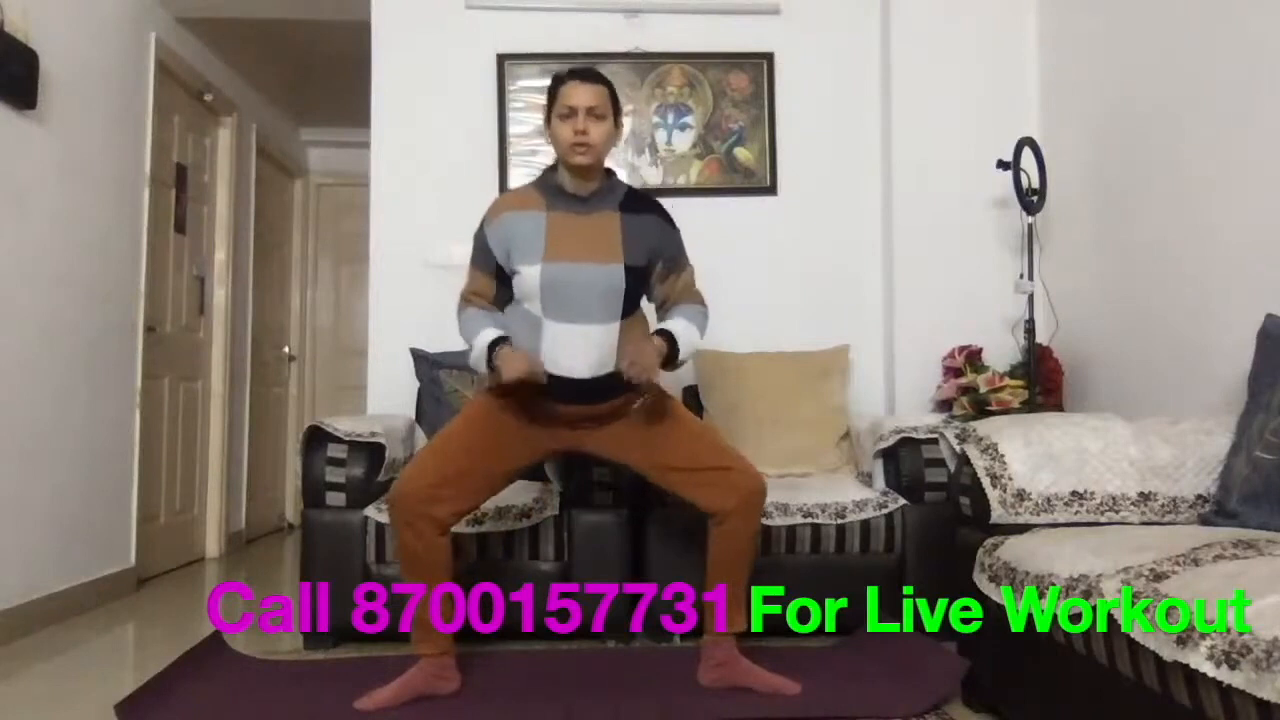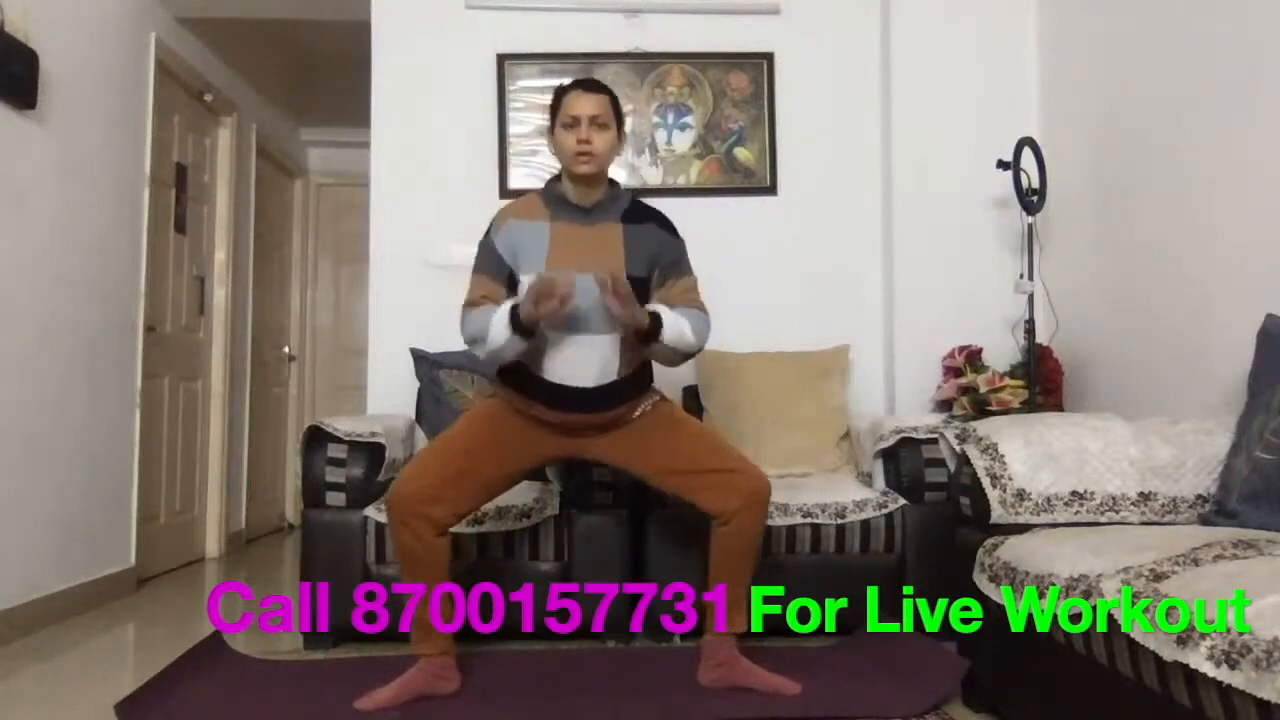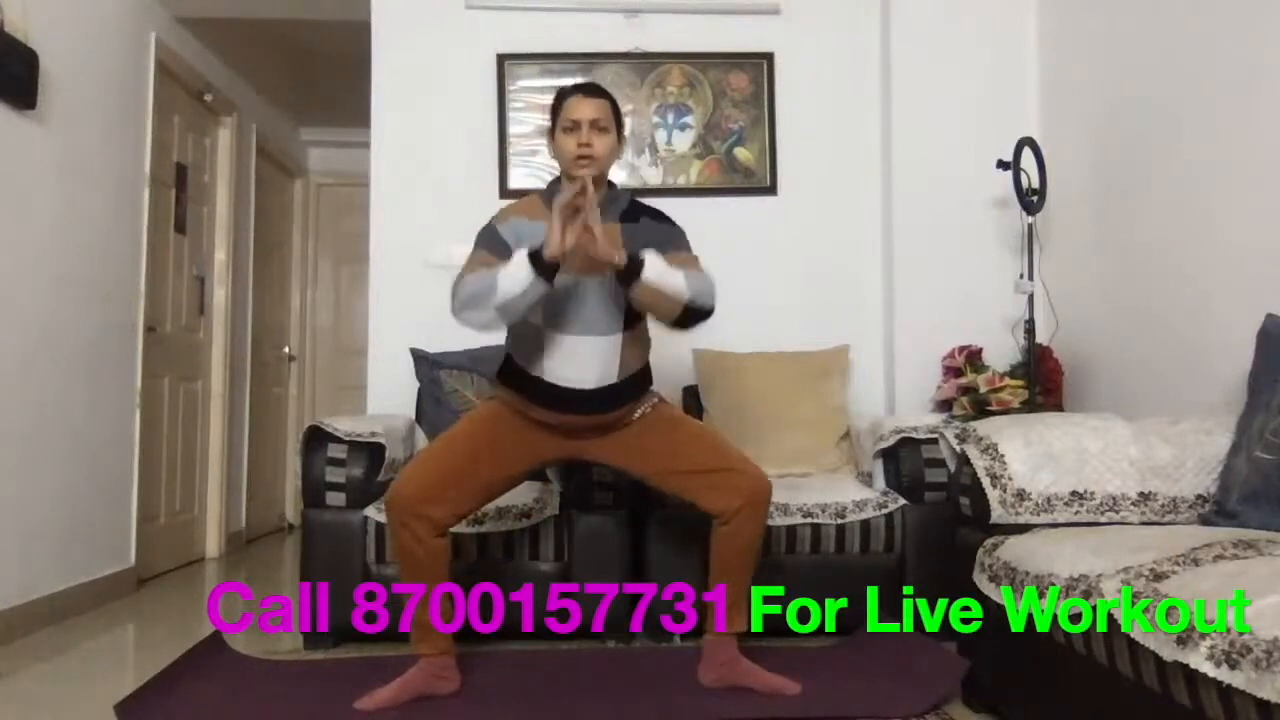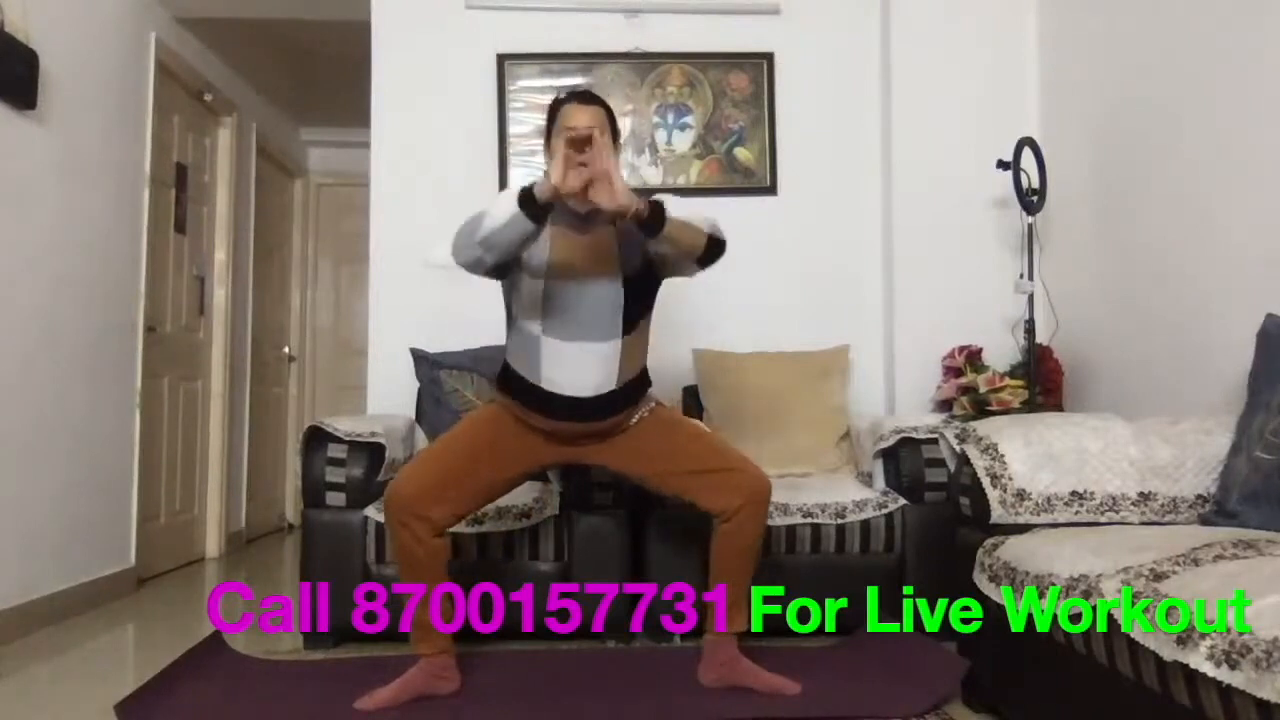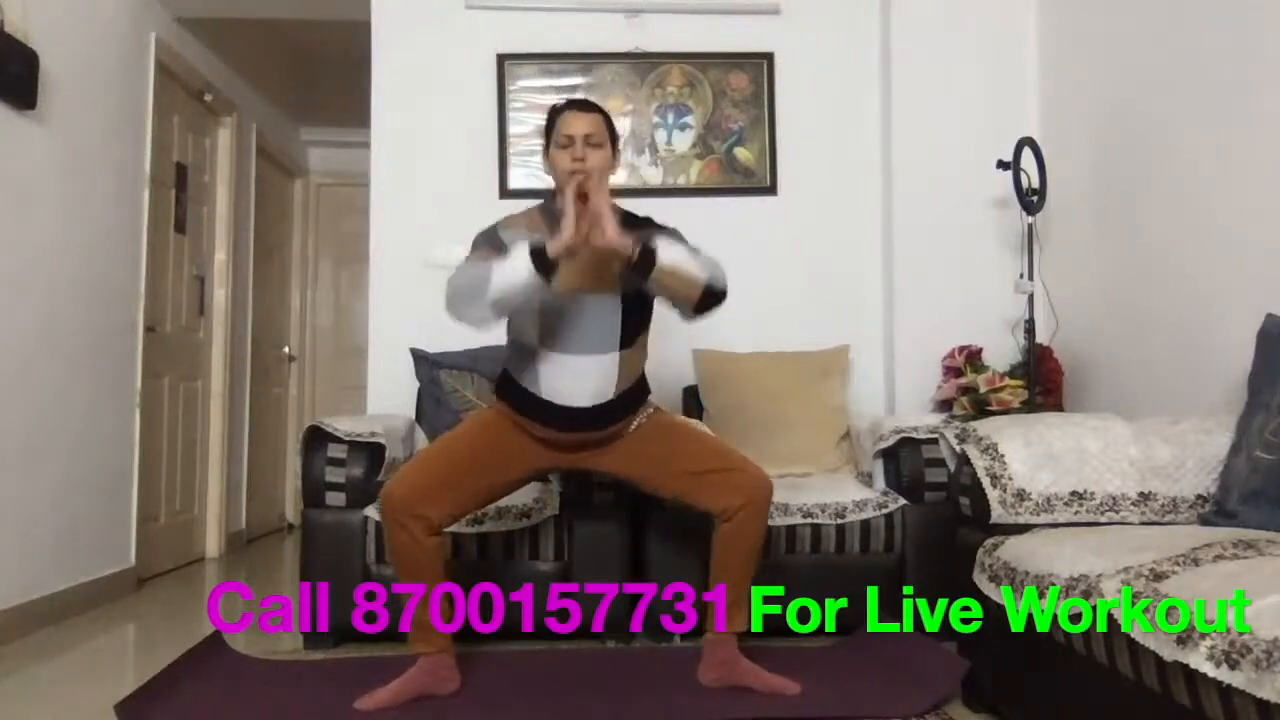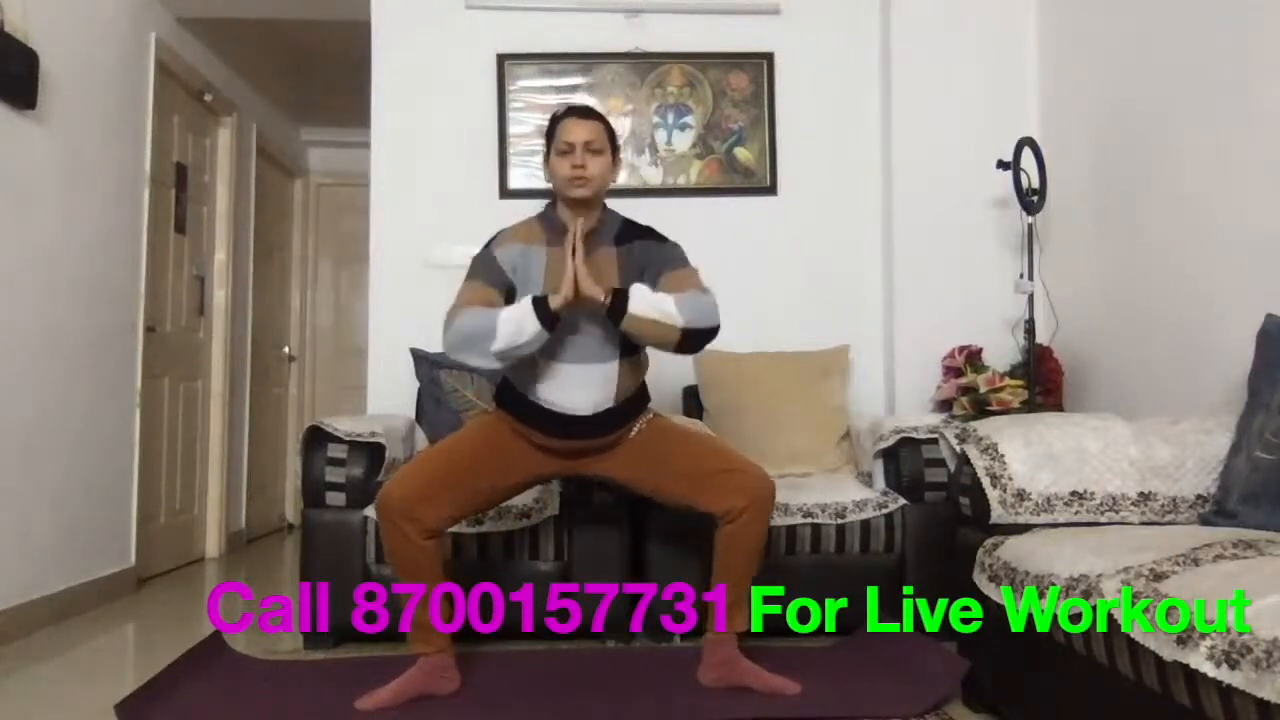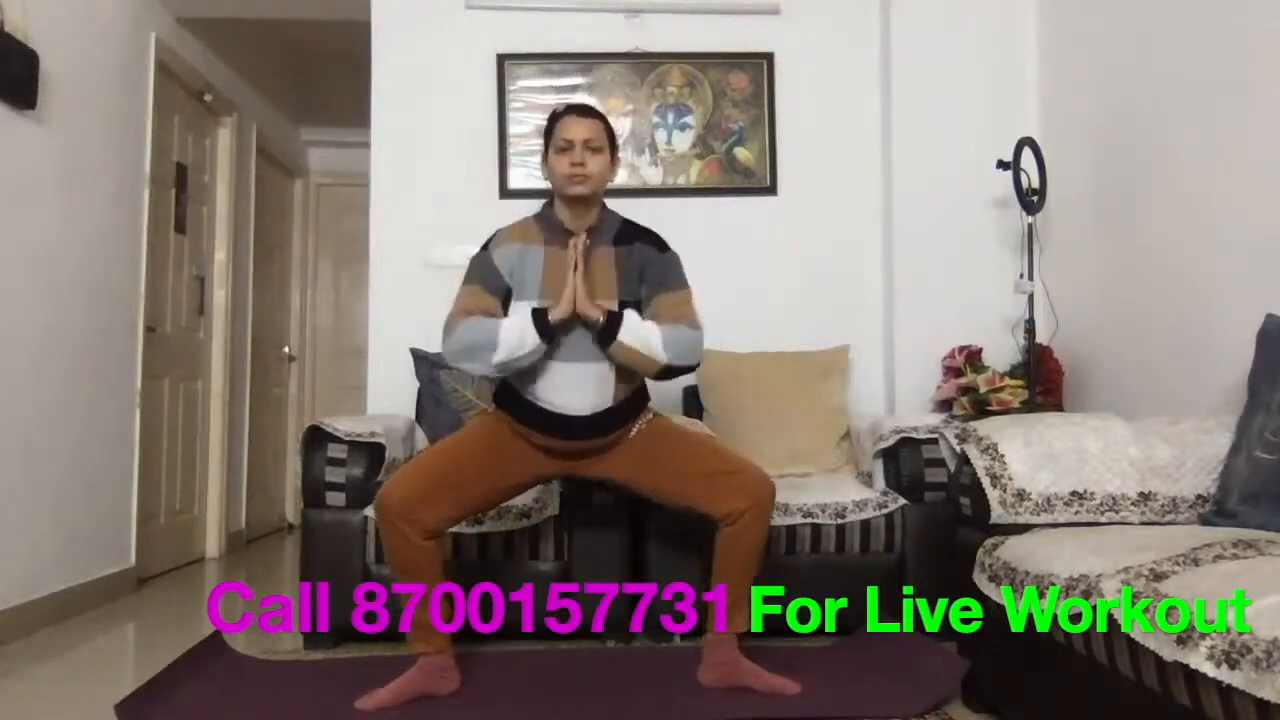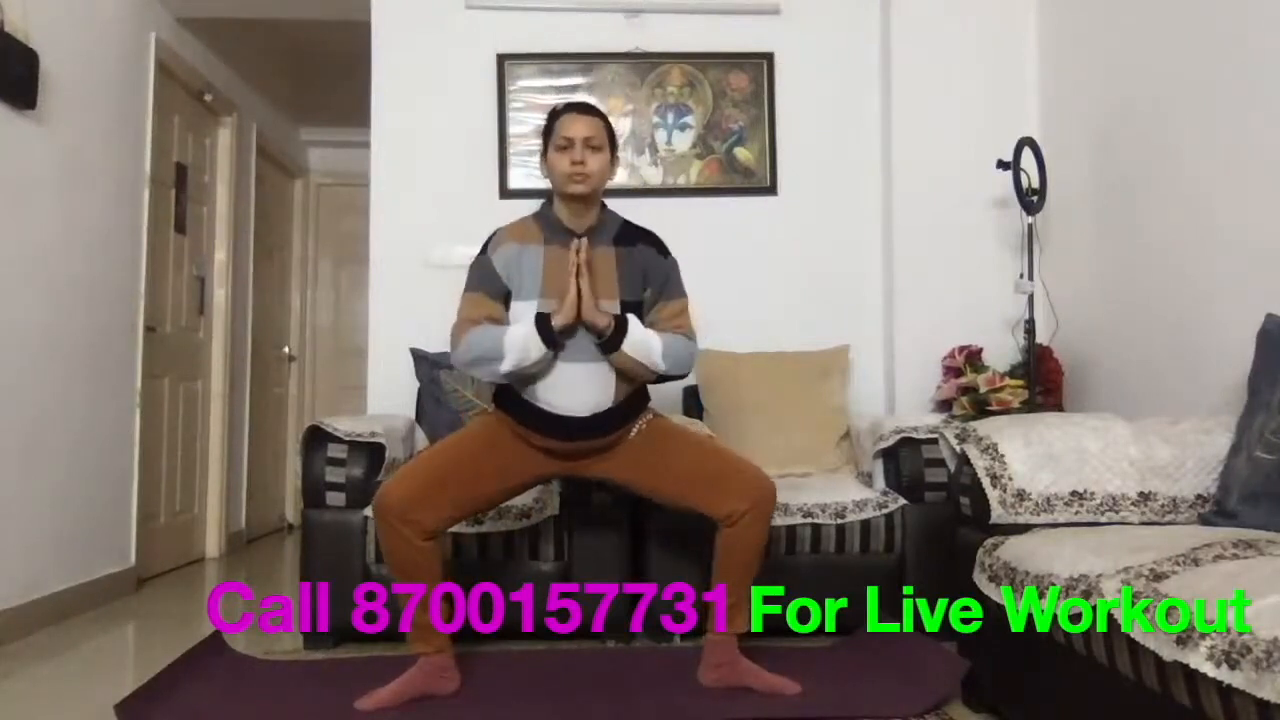
dt=0.2s
person 1, frame 1
left shoulder: (646, 218)
right shoulder: (508, 215)
left elbow: (688, 304)
right elbow: (475, 304)
left wrist: (664, 345)
right wrist: (496, 353)
left hip: (623, 403)
right hip: (525, 399)
left knee: (741, 490)
right knee: (414, 499)
left ankle: (721, 654)
right ankle: (434, 661)
person 1, frame 2
left shoulder: (651, 228)
right shoulder: (514, 223)
left elbow: (694, 324)
right elbow: (475, 323)
left wrist: (644, 321)
right wrist: (523, 316)
left hip: (628, 410)
right hip: (525, 406)
left knee: (747, 492)
right knee: (411, 500)
left ankle: (721, 653)
right ankle: (435, 662)
person 1, frame 3
left shoulder: (650, 225)
right shoulder: (515, 222)
left elbow: (697, 302)
right elbow: (468, 303)
left wrist: (617, 258)
right wrist: (548, 255)
left hip: (627, 411)
right hip: (525, 409)
left knee: (748, 491)
right knee: (410, 500)
left ankle: (722, 653)
right ankle: (433, 662)
person 1, frame 4
left shoulder: (640, 223)
right shoulder: (521, 216)
left elbow: (708, 246)
right elbow: (469, 249)
left wrist: (630, 205)
right wrist: (544, 194)
left hip: (626, 417)
right hip: (523, 415)
left knee: (747, 490)
right knee: (408, 501)
left ankle: (722, 653)
right ankle: (434, 662)
person 1, frame 5
left shoulder: (640, 238)
right shoulder: (517, 233)
left elbow: (710, 288)
right elbow: (464, 298)
left wrist: (627, 246)
right wrist: (552, 250)
left hip: (623, 423)
right hip: (522, 421)
left knee: (748, 490)
right knee: (404, 501)
left ankle: (722, 653)
right ankle: (434, 661)
person 1, frame 6
left shoulder: (647, 247)
right shoulder: (510, 247)
left elbow: (702, 320)
right elbow: (461, 336)
left wrist: (604, 294)
right wrist: (551, 301)
left hip: (623, 429)
right hip: (521, 428)
left knee: (751, 491)
right knee: (401, 504)
left ankle: (722, 654)
right ankle: (433, 662)
person 1, frame 7
left shoulder: (646, 250)
right shoulder: (507, 247)
left elbow: (684, 349)
right elbow: (461, 344)
left wrist: (599, 314)
right wrist: (550, 314)
left hip: (623, 428)
right hip: (522, 427)
left knee: (751, 492)
right knee: (400, 505)
left ankle: (723, 655)
right ankle: (433, 662)
person 1, frame 8
left shoulder: (645, 251)
right shoulder: (506, 247)
left elbow: (679, 357)
right elbow: (468, 351)
left wrist: (604, 322)
right wrist: (554, 320)
left hip: (623, 429)
right hip: (520, 428)
left knee: (751, 494)
right knee: (398, 505)
left ankle: (723, 654)
right ankle: (433, 662)
